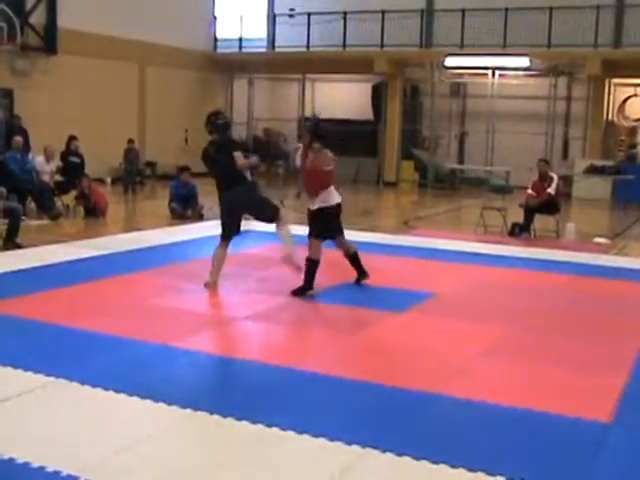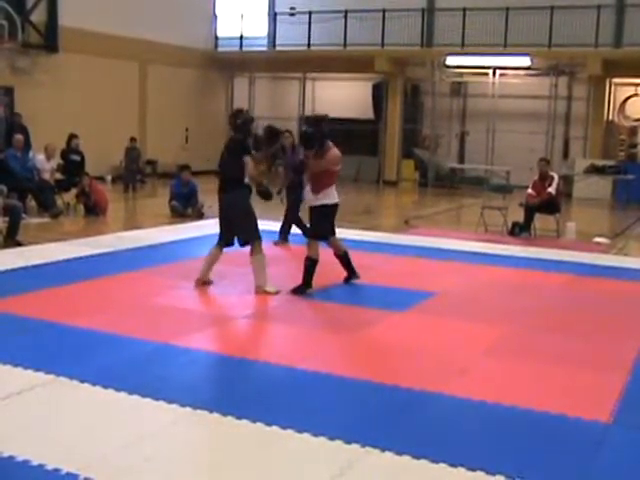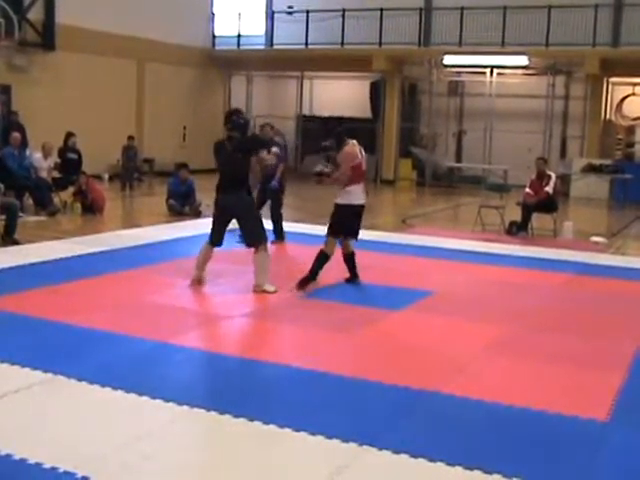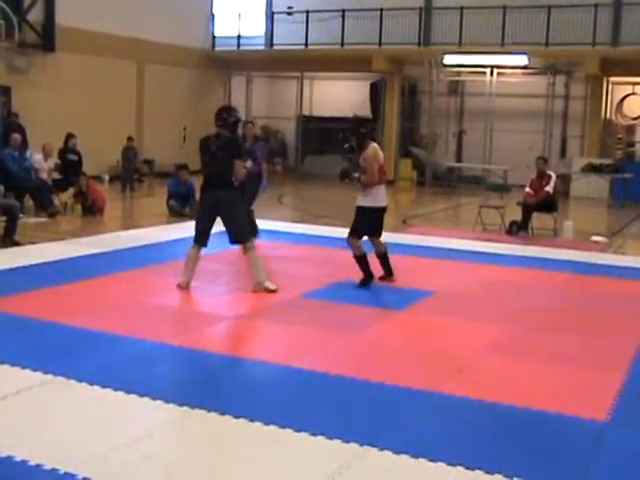
dt=0.4s
person 1, frame 1
left shoulder: (207, 152)
right shoulder: (229, 142)
right elbow: (242, 165)
right wrist: (252, 161)
left hip: (227, 197)
right hip: (245, 191)
left knee: (225, 240)
right knee: (279, 216)
left ankle: (212, 280)
right ankle: (289, 255)
person 1, frame 2
left shoulder: (231, 144)
right shoulder: (241, 144)
right elbow: (251, 172)
right wrist: (260, 184)
left hip: (225, 197)
right hip: (237, 197)
left knee: (223, 241)
right knee: (255, 241)
left ankle: (202, 277)
right ankle: (261, 285)
person 1, frame 3
left shoulder: (219, 146)
right shoulder: (248, 142)
right elbow: (267, 160)
right wrist: (267, 151)
left hip: (223, 197)
right hip: (241, 197)
left knee: (213, 240)
right knee: (260, 242)
left ankle: (197, 276)
right ankle: (261, 283)
person 1, frame 4
left shoulder: (204, 142)
right shoulder: (233, 144)
right elbow: (239, 176)
right wrist: (247, 166)
left hip: (207, 196)
right hip: (228, 196)
left knee: (198, 242)
right knee: (247, 240)
left ankle: (185, 280)
right ankle: (260, 281)
person 2, frame 1
left shoulder: (323, 155)
right shoulder: (314, 153)
left elbow: (305, 167)
left wrist: (307, 145)
left hip: (327, 204)
right hip: (319, 204)
left knee: (314, 243)
right knee: (340, 241)
left ankle: (308, 285)
right ankle: (361, 272)
person 2, frame 2
left shoulder: (333, 155)
right shoulder: (317, 149)
left elbow: (312, 168)
right elbow: (308, 168)
left wrist: (309, 154)
left hip: (325, 202)
right hip: (316, 200)
left knee: (313, 241)
right knee: (331, 239)
left ankle: (306, 284)
right ankle: (351, 272)
person 2, frame 3
left shoulder: (346, 151)
right shoulder: (354, 145)
left elbow: (343, 177)
left wrist: (328, 174)
left hip: (348, 200)
right hip: (356, 200)
left knee: (331, 239)
right knee: (345, 239)
left ankle: (311, 275)
right ankle: (354, 275)
person 2, frame 4
left shoulder: (368, 153)
right shoulder: (373, 148)
left elbow: (373, 179)
left wrist: (357, 178)
left hip: (370, 203)
right hip: (378, 202)
left knee: (353, 240)
right knee: (374, 238)
left ankle: (368, 276)
right ankle: (389, 273)
